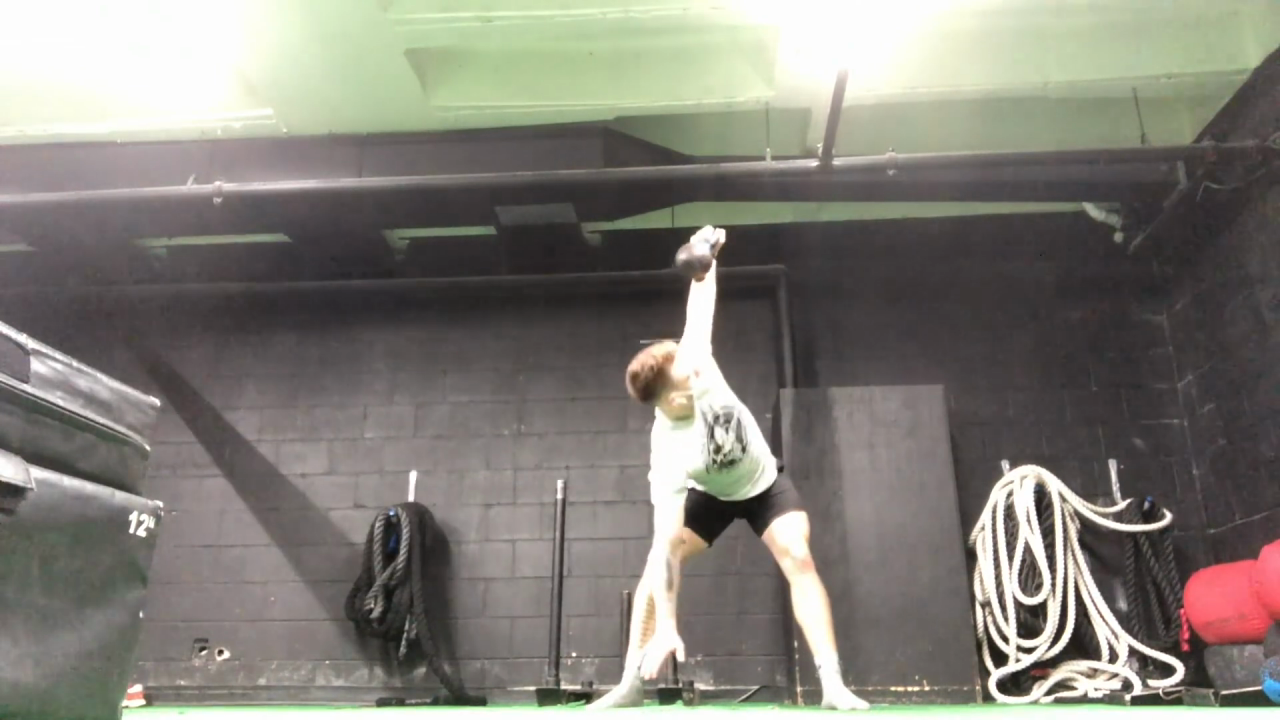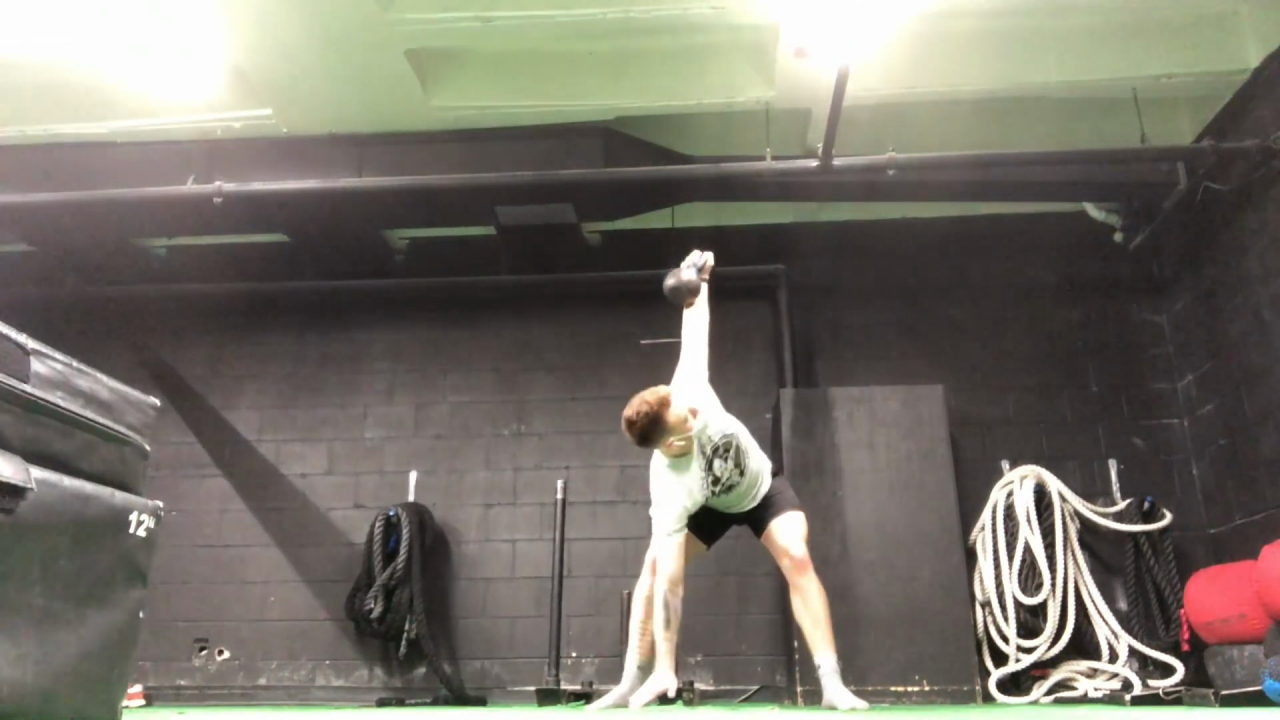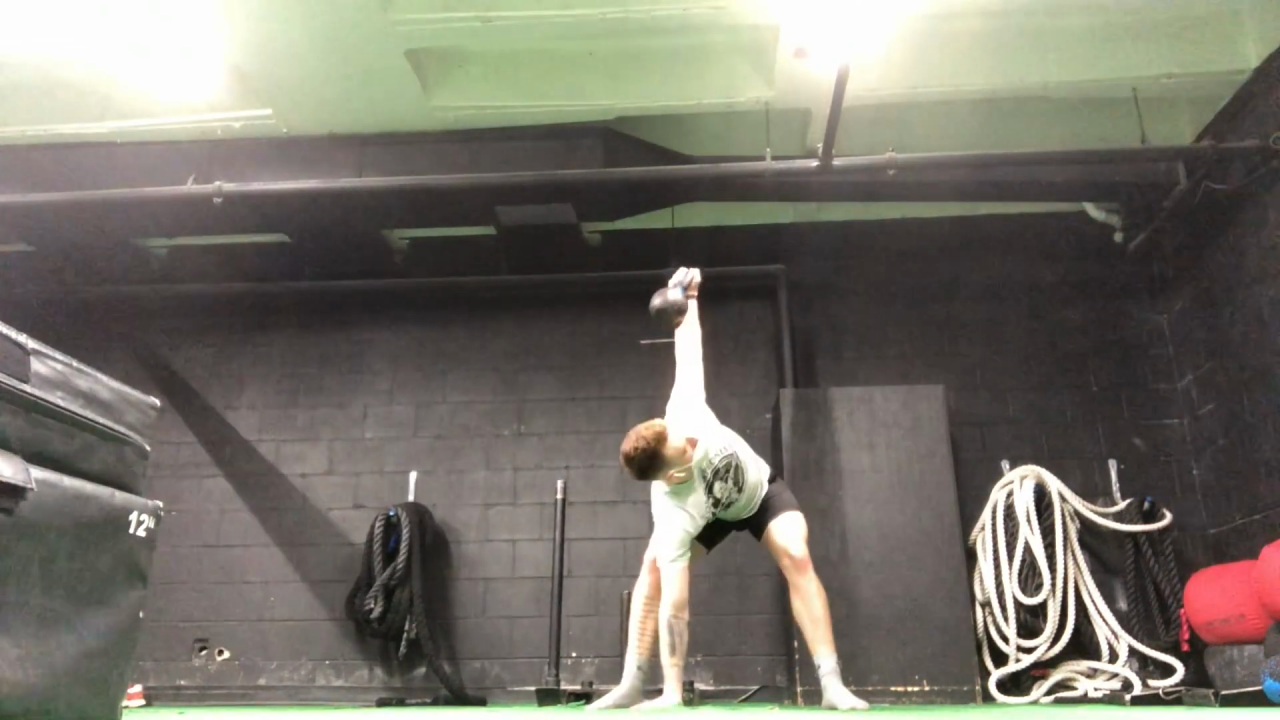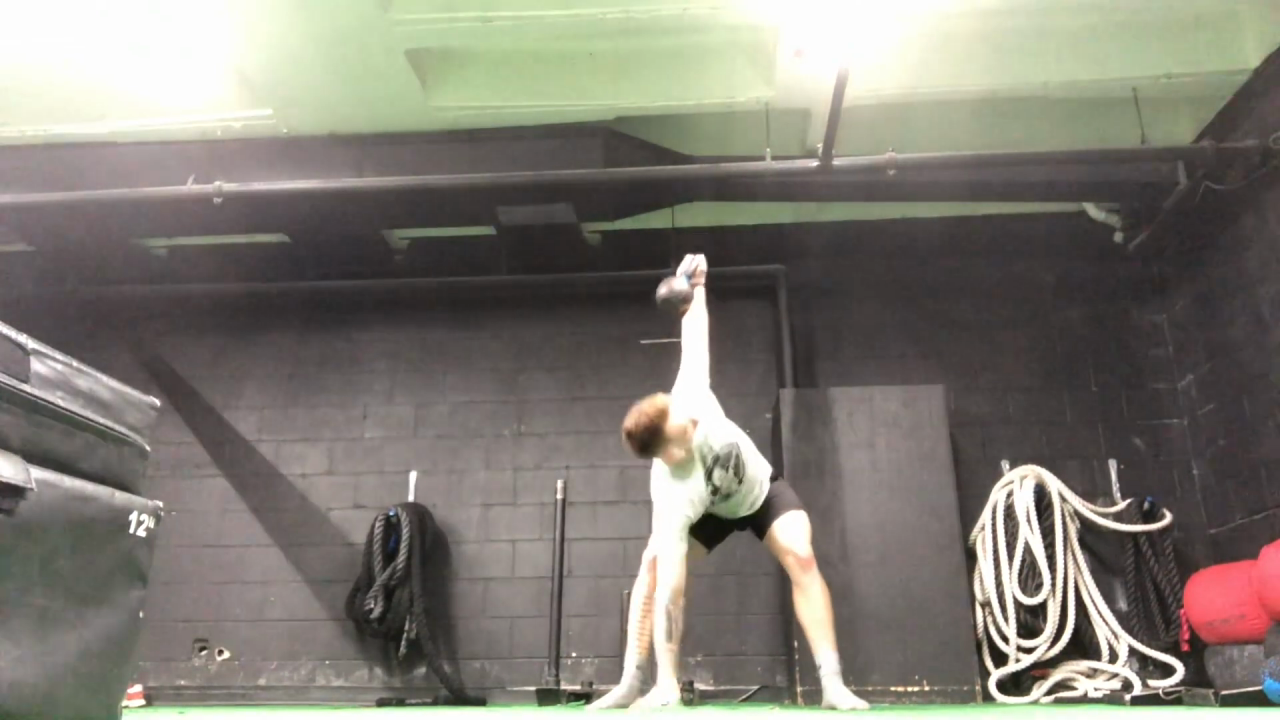
dt=0.5s
person 1, frame 1
left shoulder: (692, 368)
right shoulder: (670, 453)
left elbow: (700, 306)
right elbow: (667, 543)
left wrist: (706, 257)
right wrist: (665, 628)
left hip: (766, 480)
right hip: (711, 494)
left knee: (798, 558)
right knee: (659, 559)
left ankle: (833, 684)
right ankle: (632, 682)
person 1, frame 2
left shoulder: (688, 391)
right shoulder: (670, 491)
left elbow: (694, 333)
right elbow: (670, 582)
left wrist: (700, 281)
right wrist: (664, 668)
left hip: (763, 485)
right hip: (711, 505)
left knee: (797, 557)
right knee: (654, 565)
left ankle: (832, 684)
right ankle: (632, 681)
person 1, frame 3
left shoulder: (684, 416)
right shoulder: (674, 514)
left elbow: (688, 354)
right elbow: (675, 605)
left wrist: (689, 299)
right wrist: (672, 690)
left hip: (761, 487)
right hip: (712, 512)
left knee: (796, 557)
right knee: (654, 567)
left ankle: (831, 683)
right ankle: (633, 683)
person 1, frame 4
left shoulder: (689, 401)
right shoulder: (673, 498)
left elbow: (694, 343)
right elbow: (671, 590)
left wrist: (696, 285)
right wrist: (667, 679)
left hip: (763, 487)
right hip: (712, 512)
left knee: (801, 557)
right knee: (654, 566)
left ankle: (832, 683)
right ankle: (631, 683)
